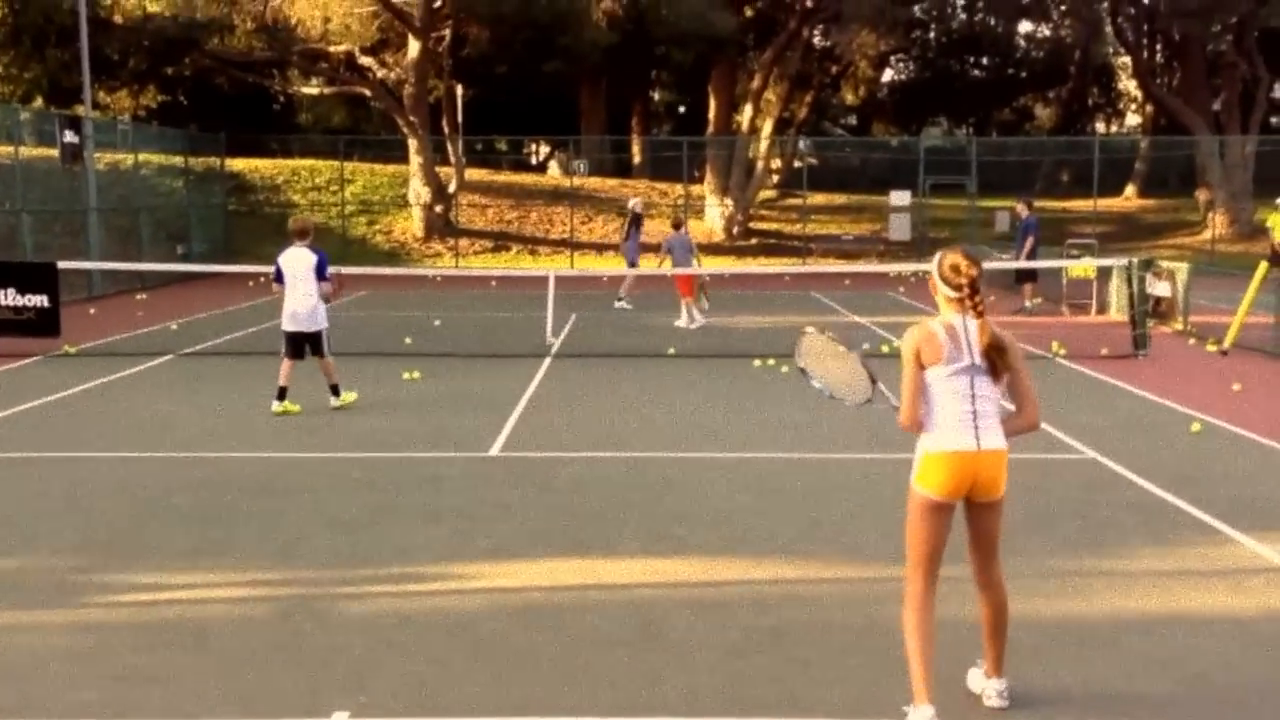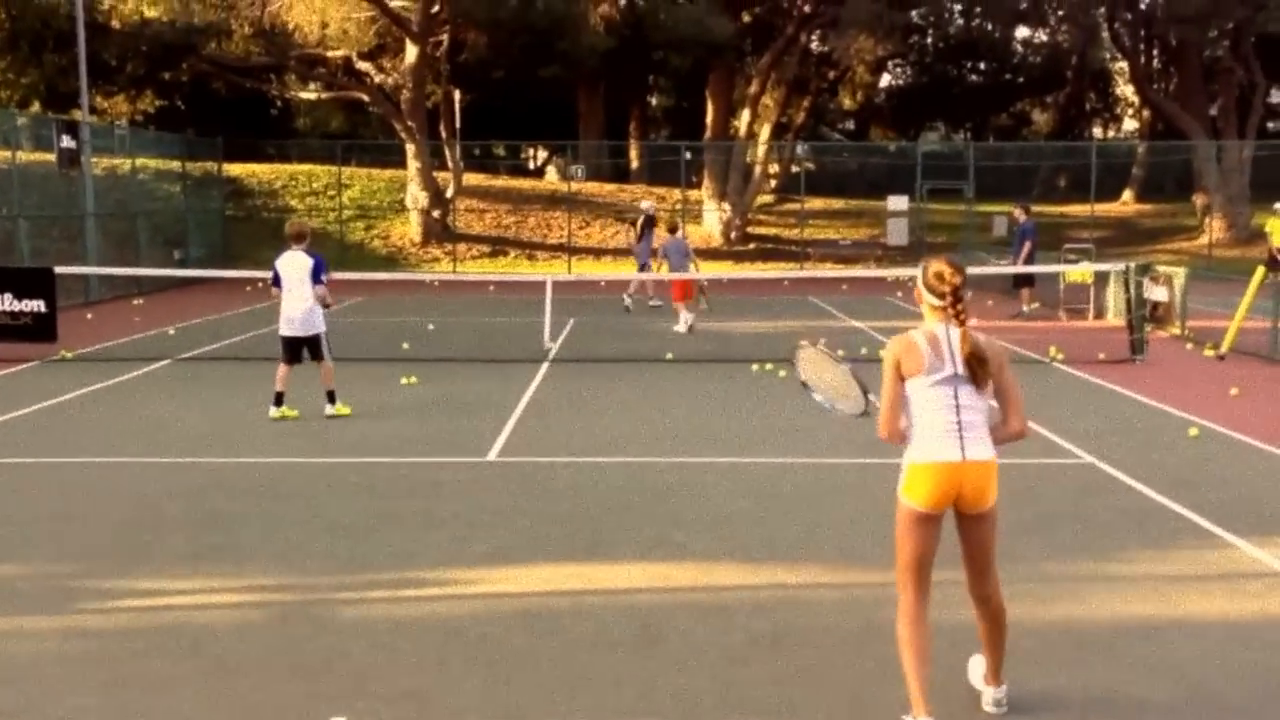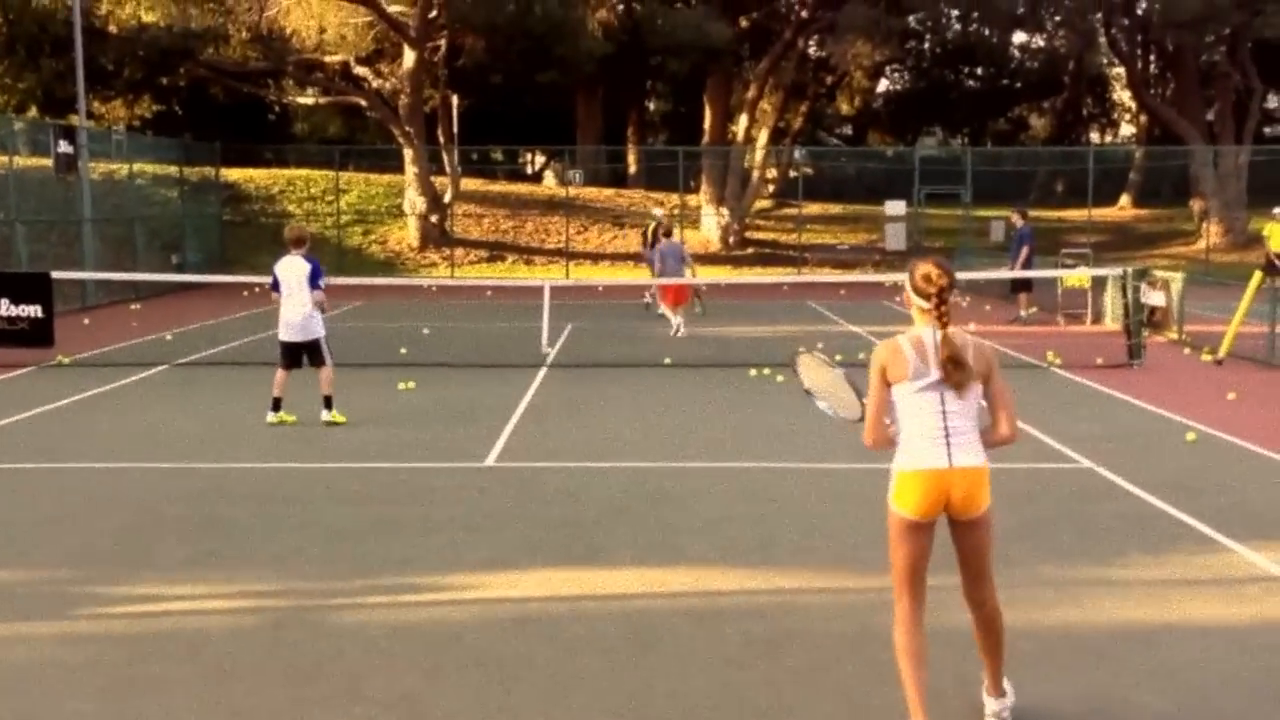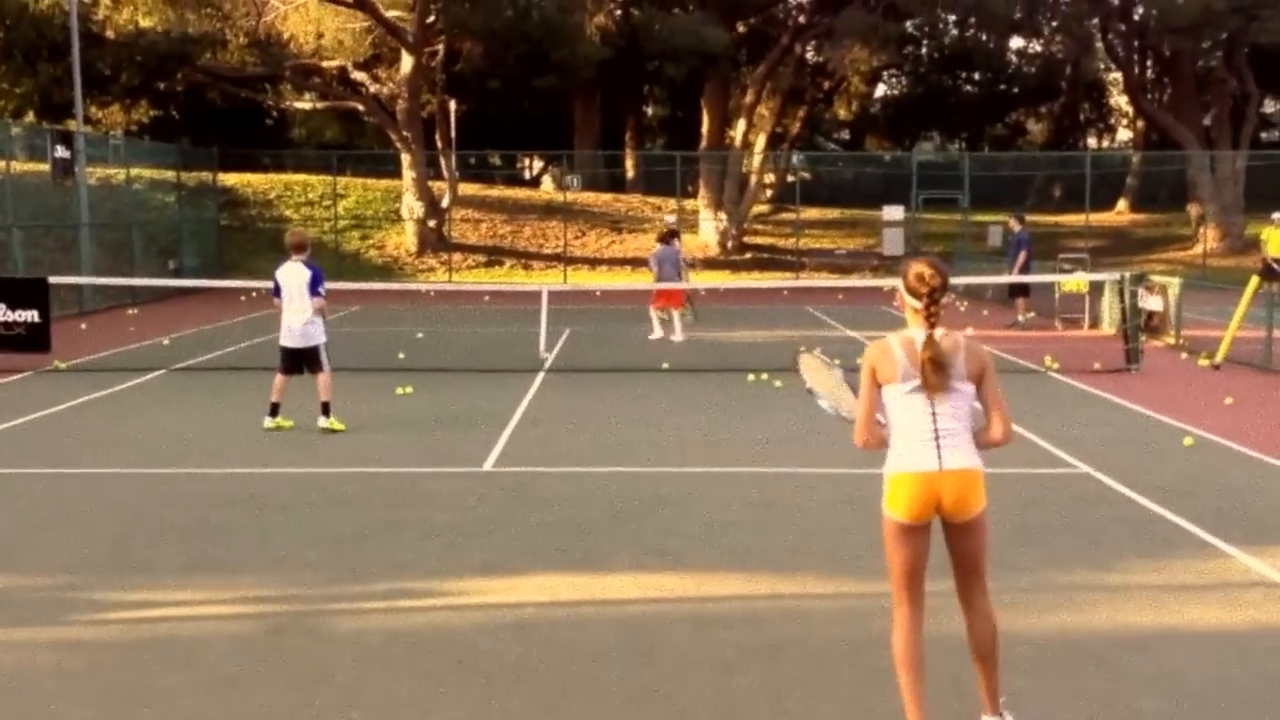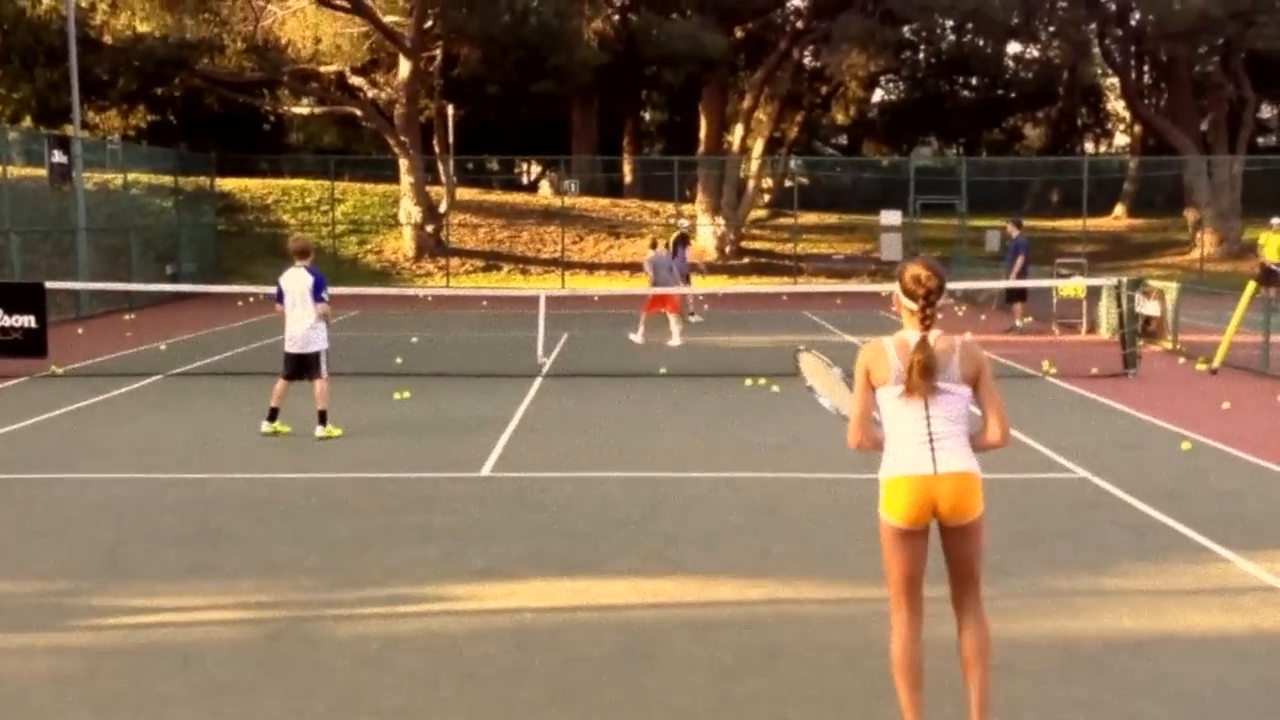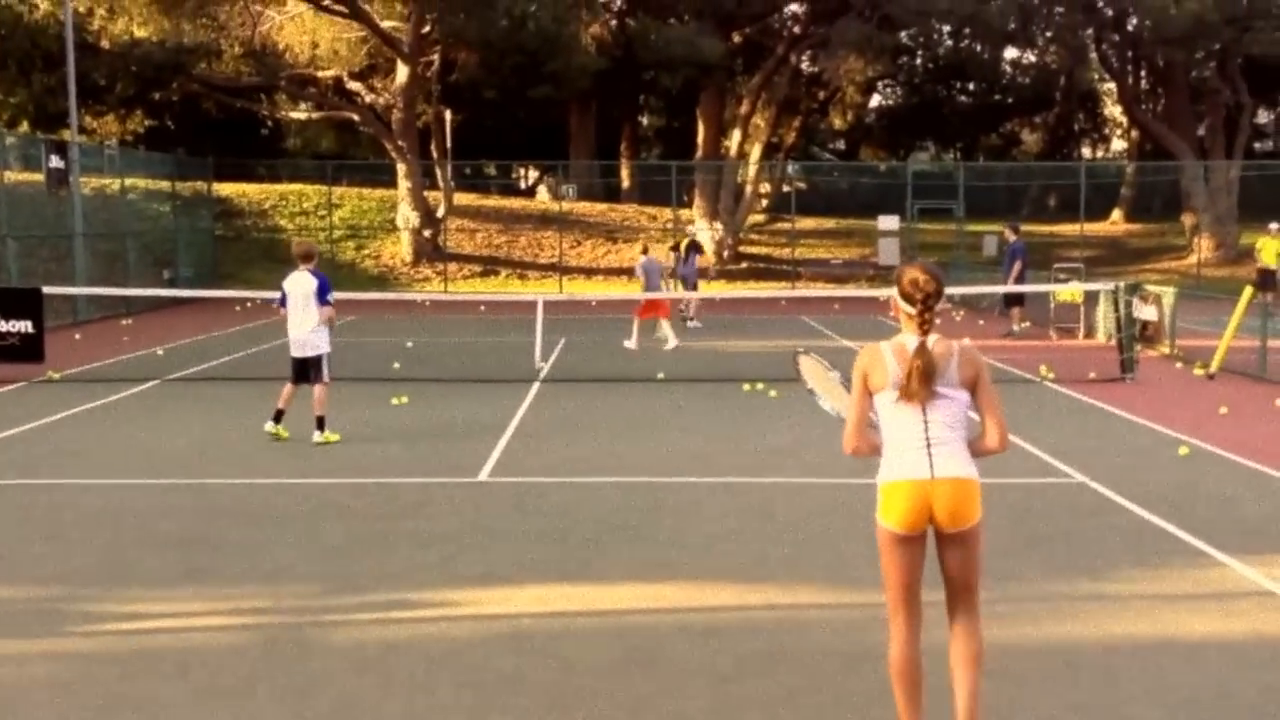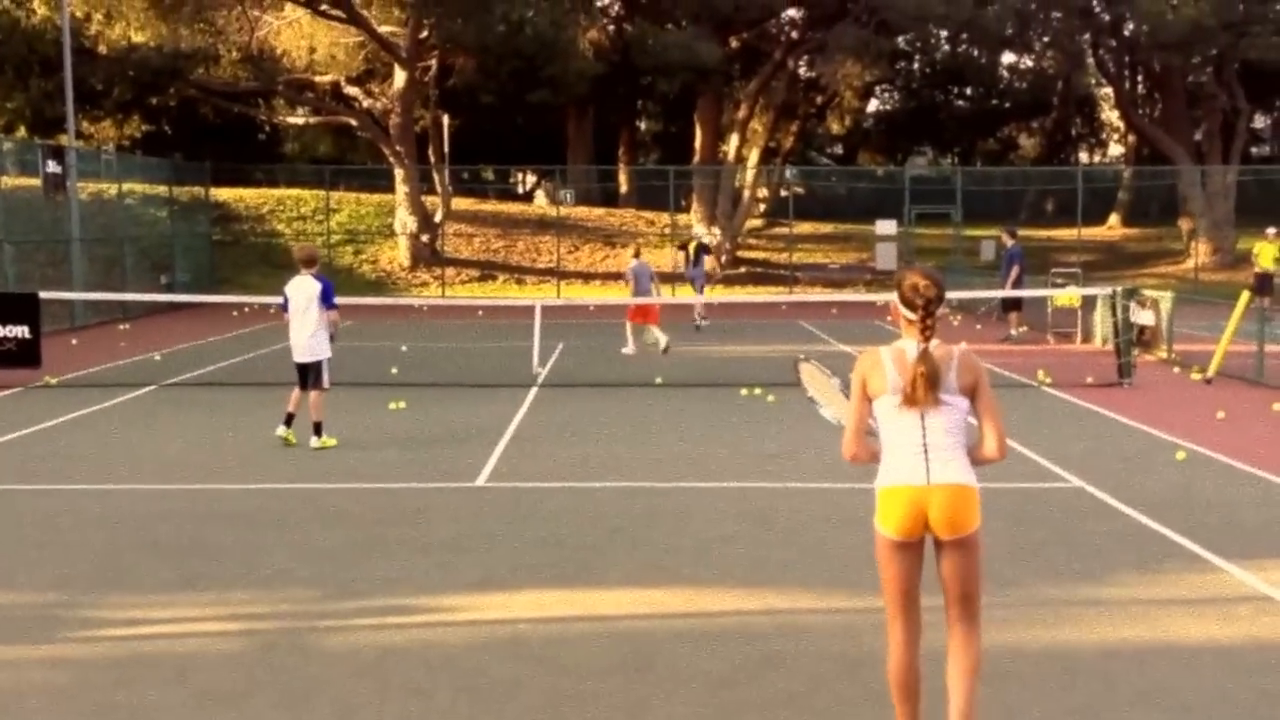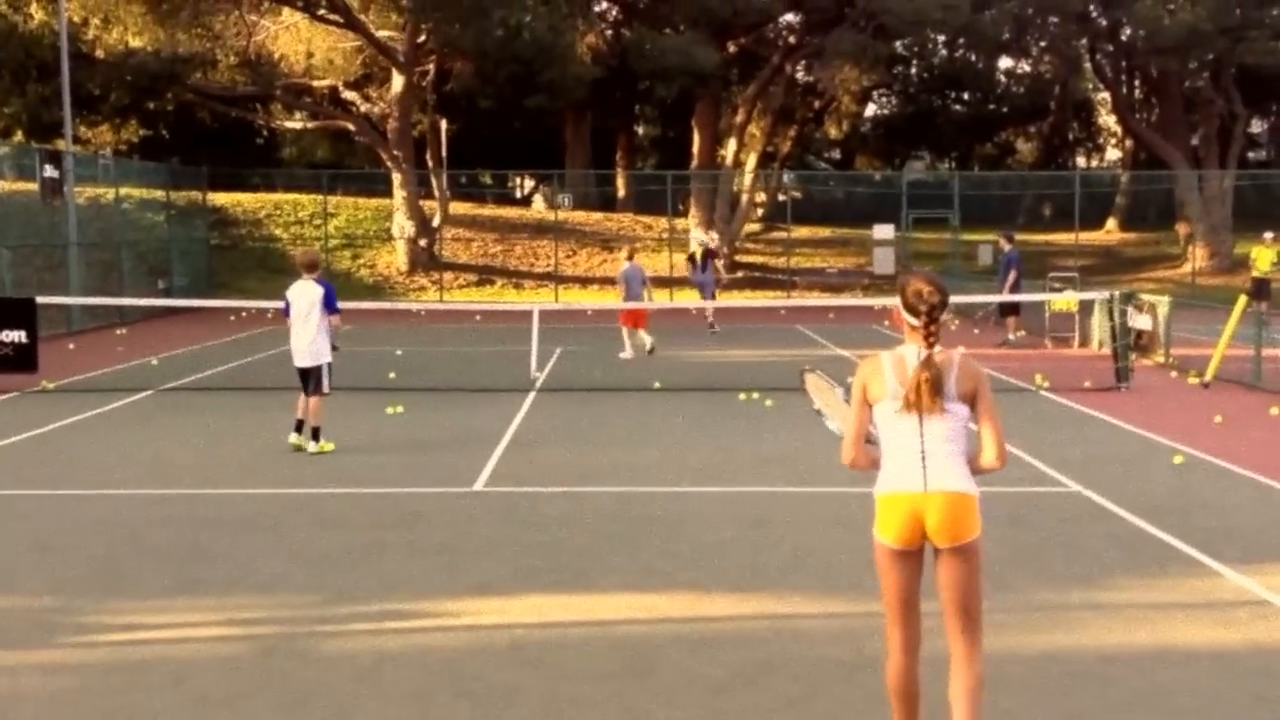
dt=0.1s
person 1, frame 1
left shoulder: (920, 336)
right shoulder: (1000, 340)
left elbow: (908, 418)
right elbow: (1029, 418)
right wrist: (981, 432)
left hip: (939, 464)
right hip: (991, 462)
left knee: (918, 588)
right knee: (987, 573)
right ankle: (994, 682)
person 1, frame 2
left shoulder: (901, 348)
right shoulder: (986, 349)
left elbow: (888, 430)
right elbow: (1016, 426)
right wrist: (968, 441)
left hip: (926, 473)
right hip: (980, 472)
left knee: (912, 597)
right knee: (984, 583)
person 1, frame 3
left shoulder: (888, 352)
right shoulder: (979, 352)
left elbow: (874, 437)
right elbow: (1006, 431)
left hip: (915, 480)
right hip: (971, 478)
left knee: (908, 605)
right knee: (981, 592)
person 1, frame 4
left shoulder: (879, 353)
right shoulder: (972, 352)
left elbow: (864, 437)
right elbow: (1000, 432)
left hip: (906, 482)
right hip: (964, 479)
left knee: (907, 608)
right knee: (975, 596)
person 1, frame 5
left shoulder: (874, 355)
right shoulder: (969, 353)
left elbow: (858, 438)
right elbow: (997, 434)
left hip: (903, 487)
right hip: (961, 484)
left knee: (906, 614)
right knee: (968, 605)
person 1, frame 6
left shoulder: (871, 360)
right shoulder: (967, 358)
left elbow: (854, 443)
right elbow: (996, 440)
left hip: (900, 492)
right hip: (959, 489)
left knee: (904, 621)
right knee: (964, 613)
person 1, frame 7
left shoulder: (870, 365)
right shoulder: (967, 364)
left elbow: (853, 450)
right elbow: (994, 448)
left hip: (897, 499)
right hip: (956, 496)
left knee: (902, 632)
right knee: (963, 627)
person 1, frame 8
left shoulder: (871, 371)
right shoulder: (968, 371)
left elbow: (852, 456)
right elbow: (994, 456)
left hip: (895, 506)
right hip: (955, 503)
left knee: (902, 640)
right knee: (966, 641)
person 2, frame 1
left shoulder: (282, 257)
right shoulder: (317, 256)
left elbow: (277, 288)
right elbow: (326, 288)
right wrist: (328, 297)
left hip: (291, 314)
right hip: (313, 314)
left knee: (289, 357)
right knee: (323, 356)
left ankle: (280, 401)
right ankle: (337, 396)
person 2, frame 2
left shoulder: (279, 261)
right shoulder: (314, 260)
left elbow: (275, 292)
right elbow: (321, 292)
right wrist: (326, 301)
left hip: (288, 318)
right hip: (310, 318)
left knee: (286, 362)
right knee: (324, 360)
left ankle: (277, 407)
right ankle: (332, 404)
person 2, frame 3
left shoulder: (279, 266)
right shoulder: (312, 264)
left elbow: (275, 296)
right elbow: (319, 297)
right wrist: (324, 307)
left hip: (287, 324)
right hip: (309, 323)
left knee: (284, 367)
right knee: (324, 365)
left ankle: (275, 412)
right ankle: (328, 410)
person 2, frame 4
left shoulder: (280, 271)
right shoulder: (312, 271)
left elbow: (277, 302)
right elbow: (319, 304)
right wrist: (324, 314)
left hip: (288, 330)
right hip: (310, 330)
left knee: (283, 373)
right knee: (322, 372)
left ankle: (272, 417)
right ankle: (325, 417)
person 2, frame 5
left shoulder: (284, 277)
right shoulder: (315, 276)
left elbow: (280, 308)
right elbow: (323, 309)
right wrist: (327, 319)
left hip: (292, 336)
right hip: (313, 336)
left knee: (286, 378)
right knee: (320, 379)
left ankle: (270, 421)
right ankle: (322, 426)
person 2, frame 6
left shoulder: (288, 281)
right shoulder: (320, 279)
left elbow: (284, 312)
right elbow: (328, 313)
right wrist: (332, 324)
left hip: (296, 339)
right hip: (316, 339)
left knee: (294, 382)
right knee: (320, 384)
left ankle: (274, 423)
right ankle: (320, 431)
person 2, frame 7
left shoulder: (289, 286)
right shoulder: (322, 283)
left elbow: (287, 317)
right elbow: (333, 316)
right wrist: (332, 332)
left hip: (297, 344)
right hip: (317, 344)
left knee: (301, 387)
right knee: (317, 389)
left ankle: (286, 426)
right ankle: (317, 436)
person 2, frame 8
left shoulder: (291, 290)
right shoulder: (324, 288)
left elbow: (290, 322)
right elbow: (335, 321)
right wrist: (332, 339)
left hip: (298, 349)
right hip: (318, 349)
left knee: (306, 393)
right knee: (317, 394)
left ankle: (296, 434)
right ankle: (315, 441)
